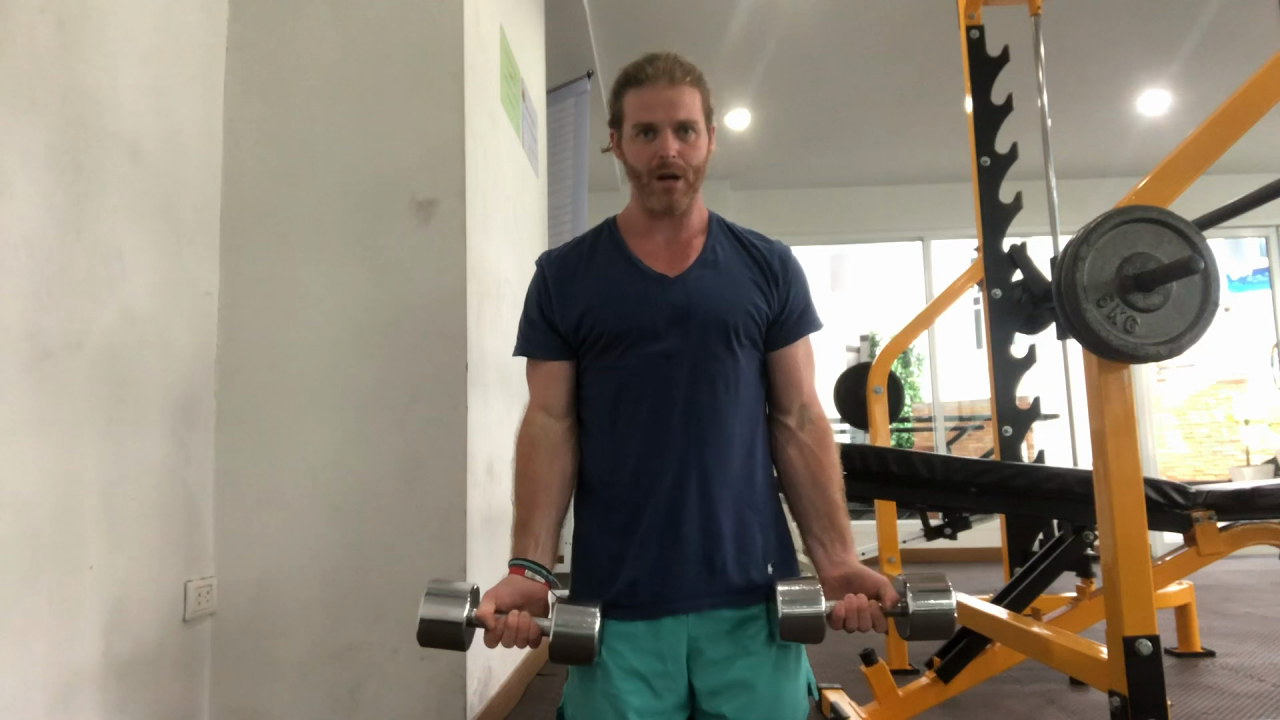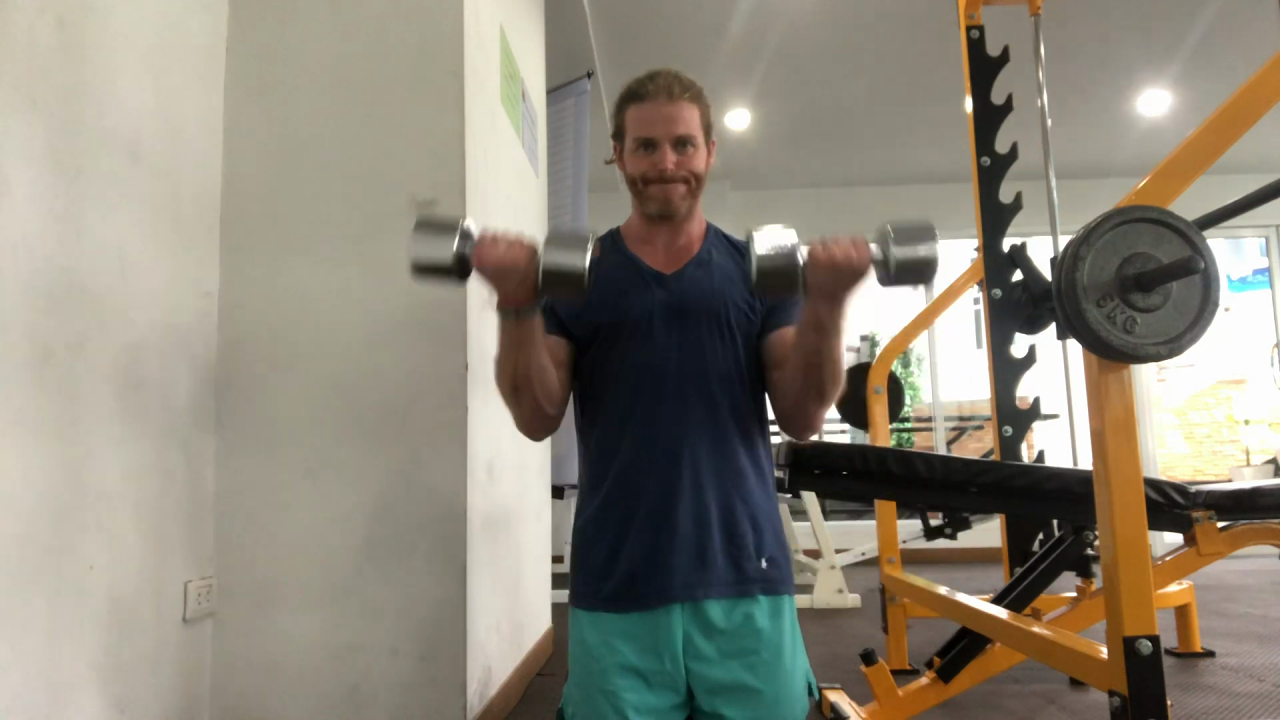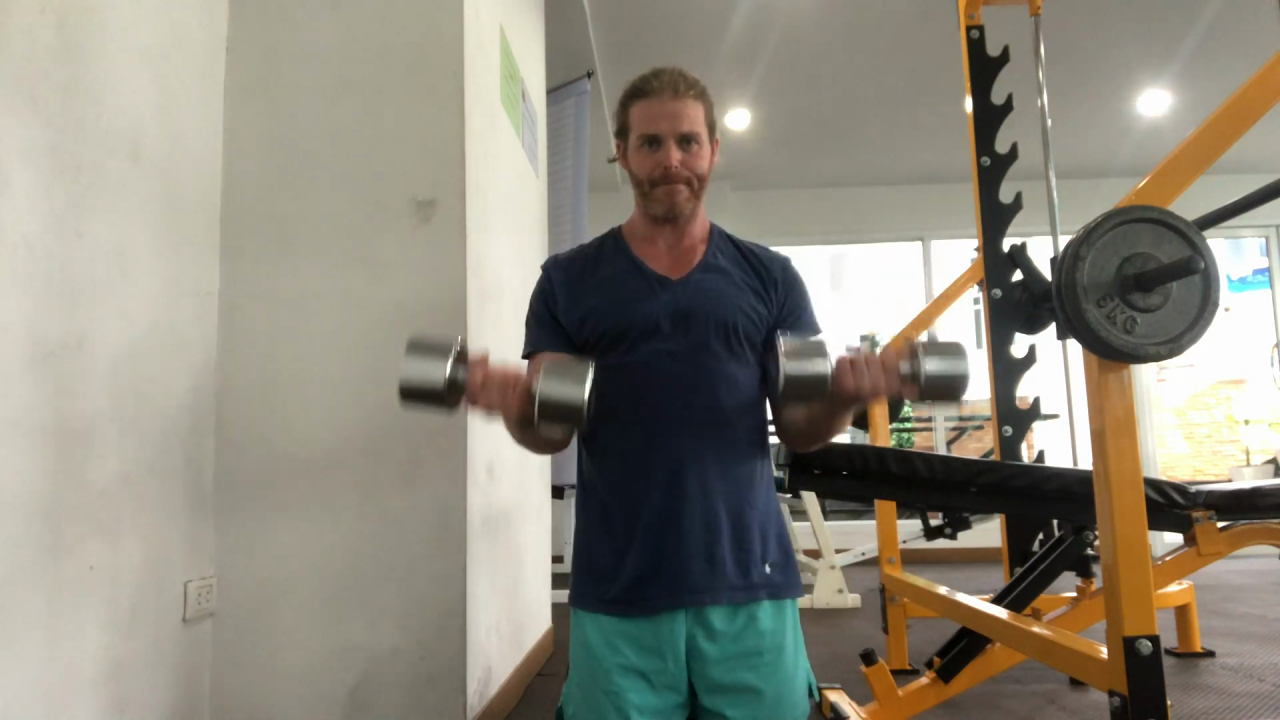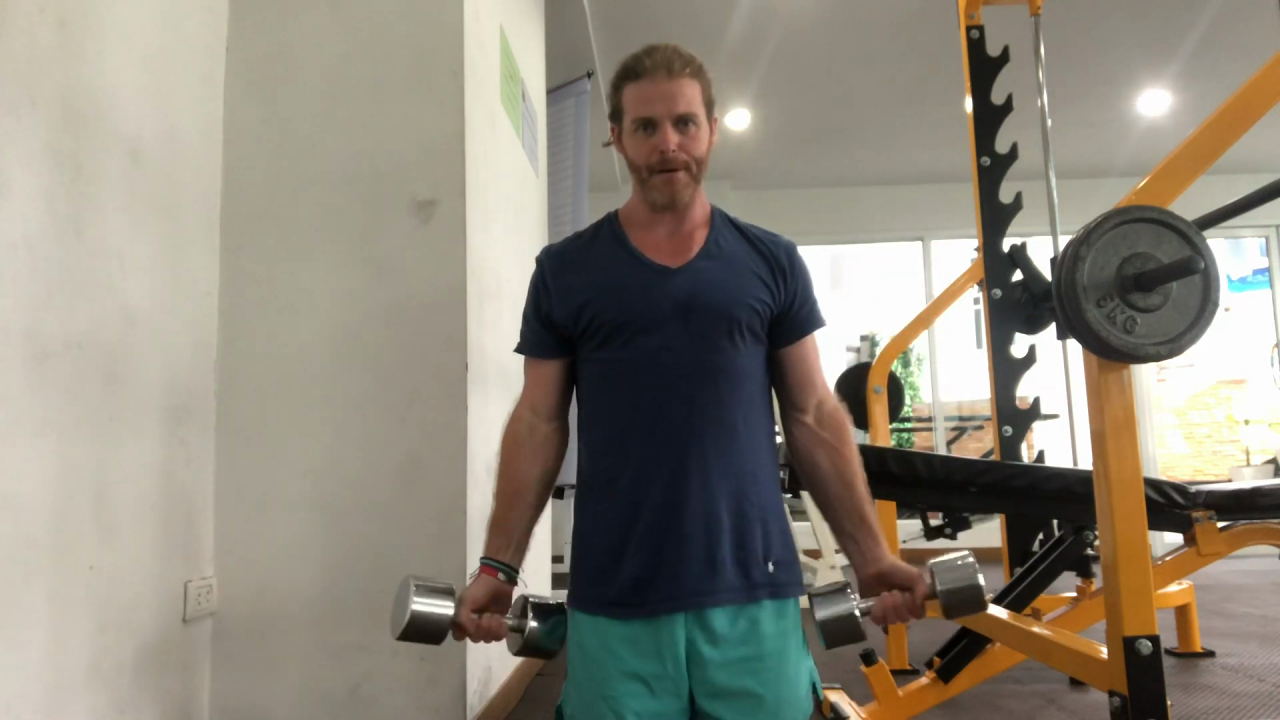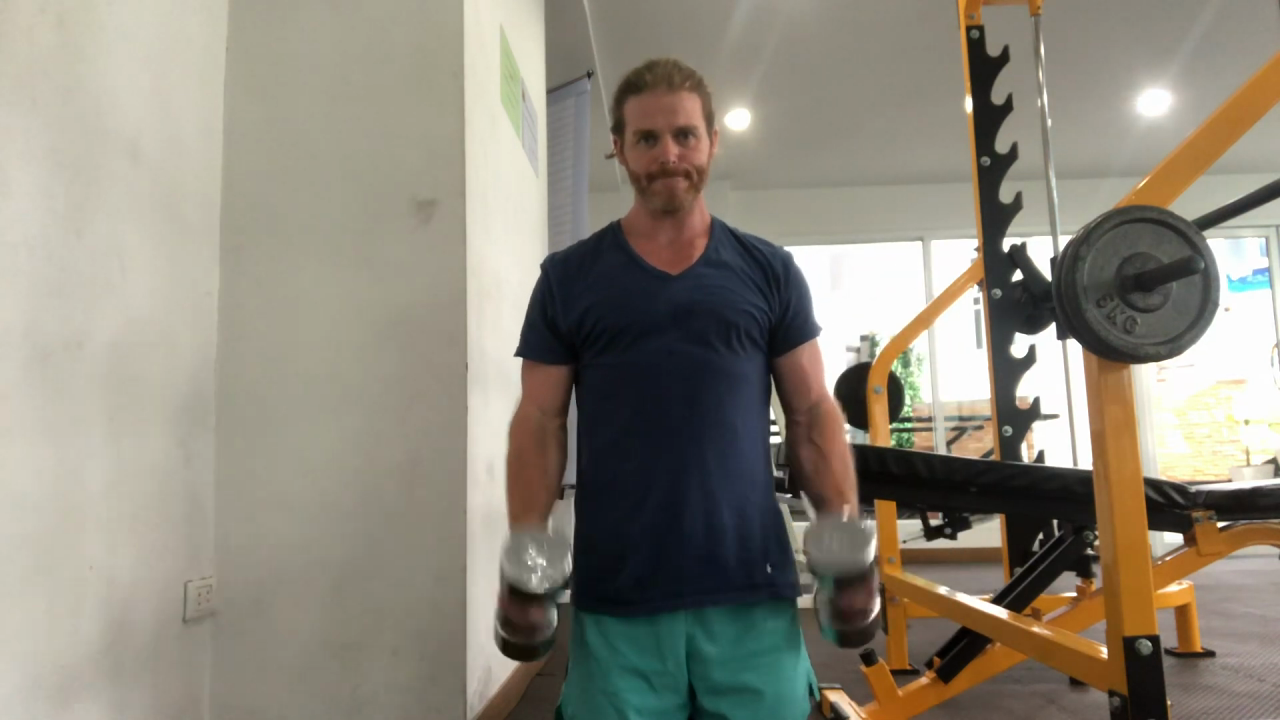
dt=1s
person 1, frame 1
left shoulder: (768, 267)
right shoulder: (563, 276)
left elbow: (797, 421)
right elbow: (550, 425)
left wrist: (836, 560)
right wrist: (529, 566)
left hip: (750, 590)
right hip: (617, 600)
person 1, frame 2
left shoulder: (761, 272)
left elbow: (800, 416)
right elbow: (537, 417)
left wrist: (825, 302)
right wrist: (516, 304)
left hip: (743, 575)
right hip: (617, 583)
person 1, frame 3
left shoulder: (767, 275)
right shoulder: (570, 278)
left elbow: (800, 421)
left wrist: (842, 396)
right wrist: (518, 403)
left hip: (746, 583)
right hip: (617, 591)
person 1, frame 4
left shoulder: (771, 262)
right shoulder: (564, 270)
left elbow: (813, 415)
right elbow: (539, 422)
left wrist: (870, 553)
right wrist: (498, 564)
left hip: (751, 587)
right hip: (615, 595)
person 1, frame 5
left shoulder: (768, 271)
right shoulder: (568, 277)
left elbow: (810, 412)
right elbow: (540, 418)
left hip: (749, 587)
right hip: (616, 594)
